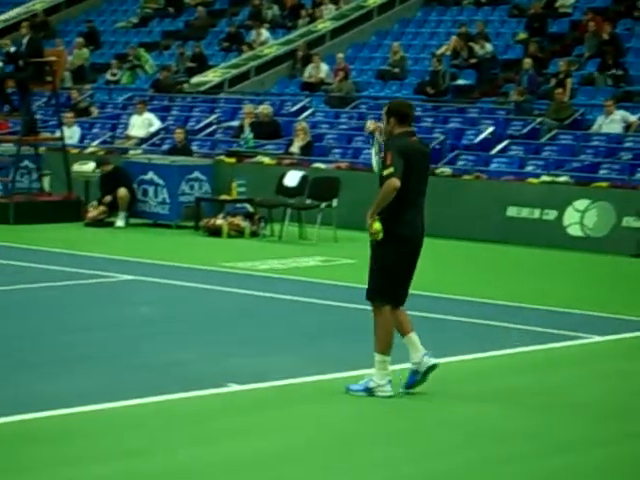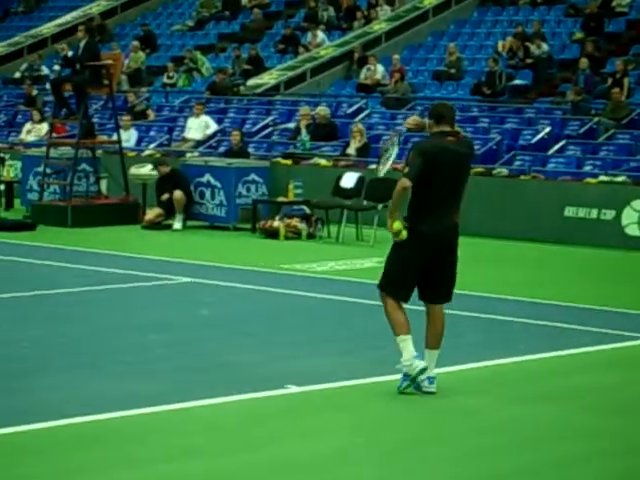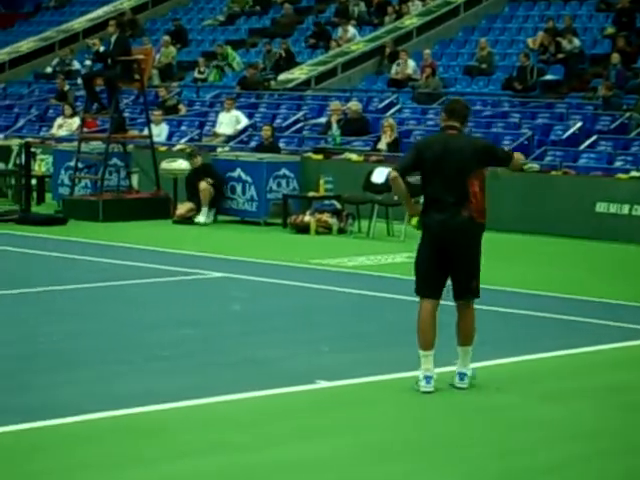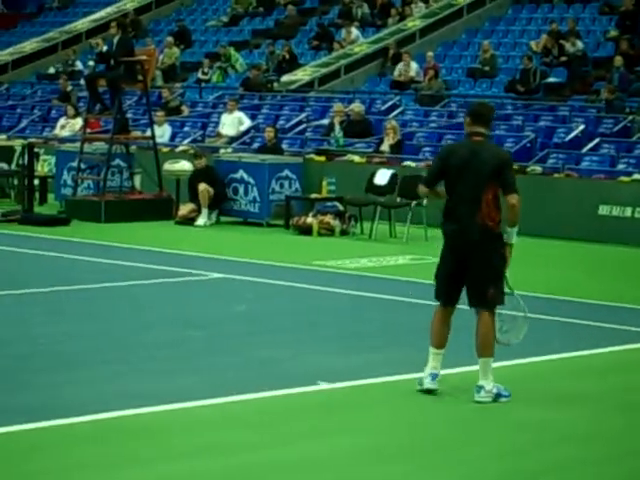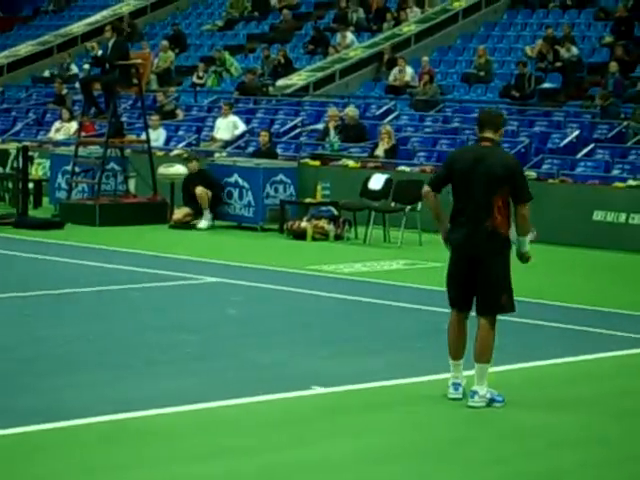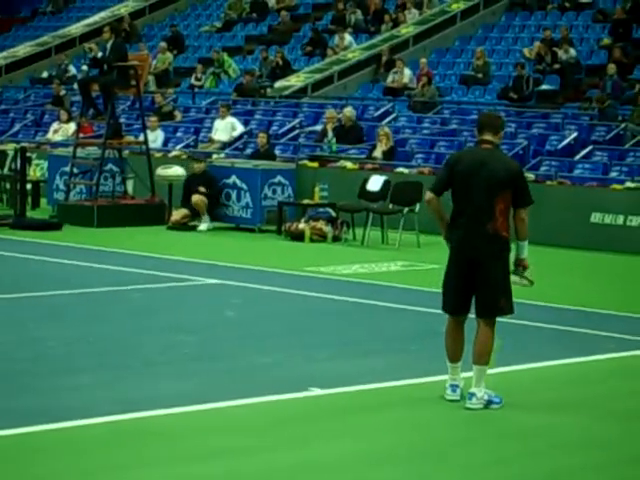
dt=0.5s
person 1, frame 1
left shoulder: (396, 147)
right shoulder: (421, 147)
left elbow: (393, 183)
left wrist: (373, 212)
right wrist: (382, 130)
left hip: (393, 233)
right hip: (413, 233)
left knee: (381, 303)
right knee: (393, 302)
left ankle: (381, 379)
right ankle: (420, 356)
person 1, frame 2
left shoulder: (424, 147)
right shoulder: (465, 148)
left elbow: (405, 184)
right elbow: (455, 134)
left wrist: (392, 212)
right wrist: (423, 125)
left hip: (418, 232)
right hip: (448, 234)
left knee: (390, 295)
right knee: (435, 303)
left ankle: (410, 358)
right ankle: (428, 374)
person 1, frame 3
left shoulder: (424, 145)
right shoulder: (477, 146)
left elbow: (394, 177)
right elbow: (518, 161)
left wrist: (411, 207)
right wrist: (501, 156)
left hip: (433, 228)
right hip: (466, 229)
left knee: (428, 301)
right knee: (465, 301)
left ankle: (426, 374)
right ankle: (463, 371)
person 1, frame 4
left shoulder: (449, 152)
right shoulder: (500, 156)
left elbow: (424, 189)
right elbow: (513, 202)
right wrist: (510, 238)
left hip: (454, 236)
right hip: (485, 238)
left knee: (444, 305)
right knee: (485, 311)
left ankle: (432, 372)
right ankle: (485, 384)
person 1, frame 5
left shoulder: (457, 157)
right shoulder: (510, 163)
left elbow: (428, 191)
right elbow: (522, 211)
left wrist: (443, 226)
right wrist: (524, 245)
left hip: (461, 243)
right hip: (493, 246)
left knee: (458, 313)
right knee: (487, 317)
left ankle: (456, 381)
right ankle: (479, 389)
person 1, frame 6
left shoulder: (457, 160)
right shoulder: (511, 167)
left elbow: (431, 197)
right elbow: (521, 215)
left wrist: (446, 227)
right wrist: (522, 253)
left hip: (460, 246)
right hip: (492, 249)
left knee: (456, 316)
right knee: (486, 319)
left ankle: (453, 383)
right ankle: (477, 391)
